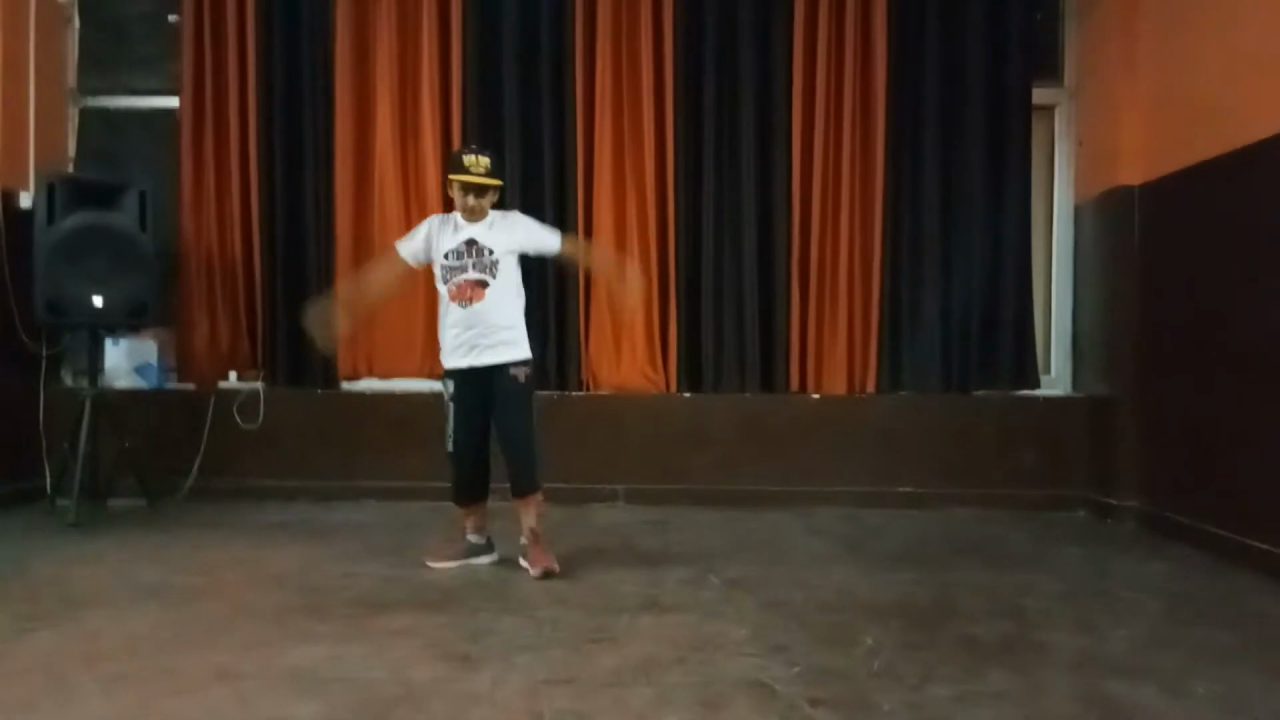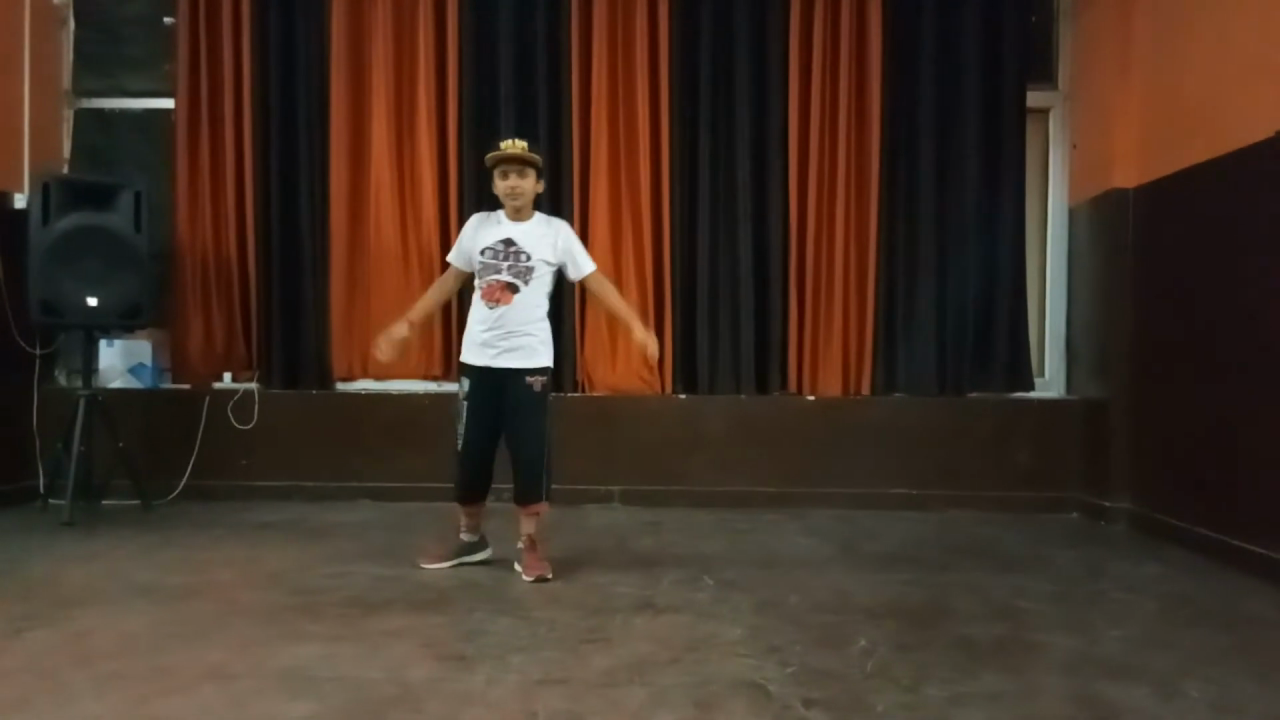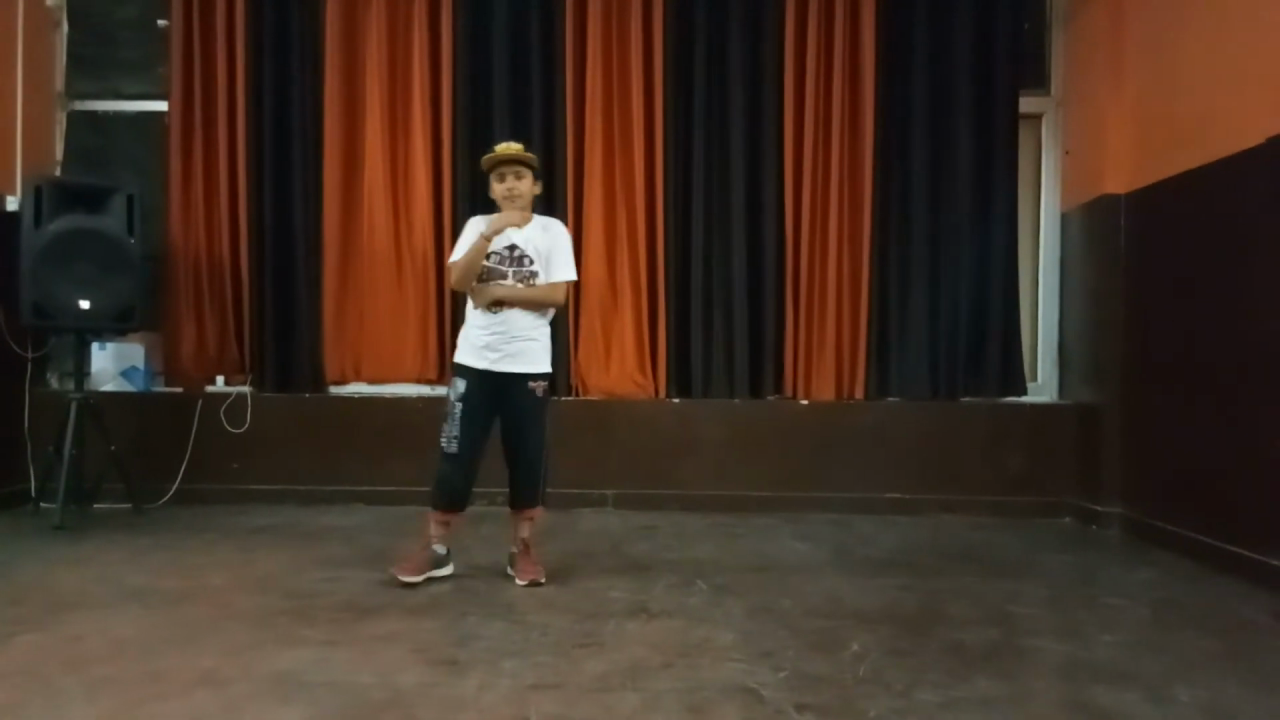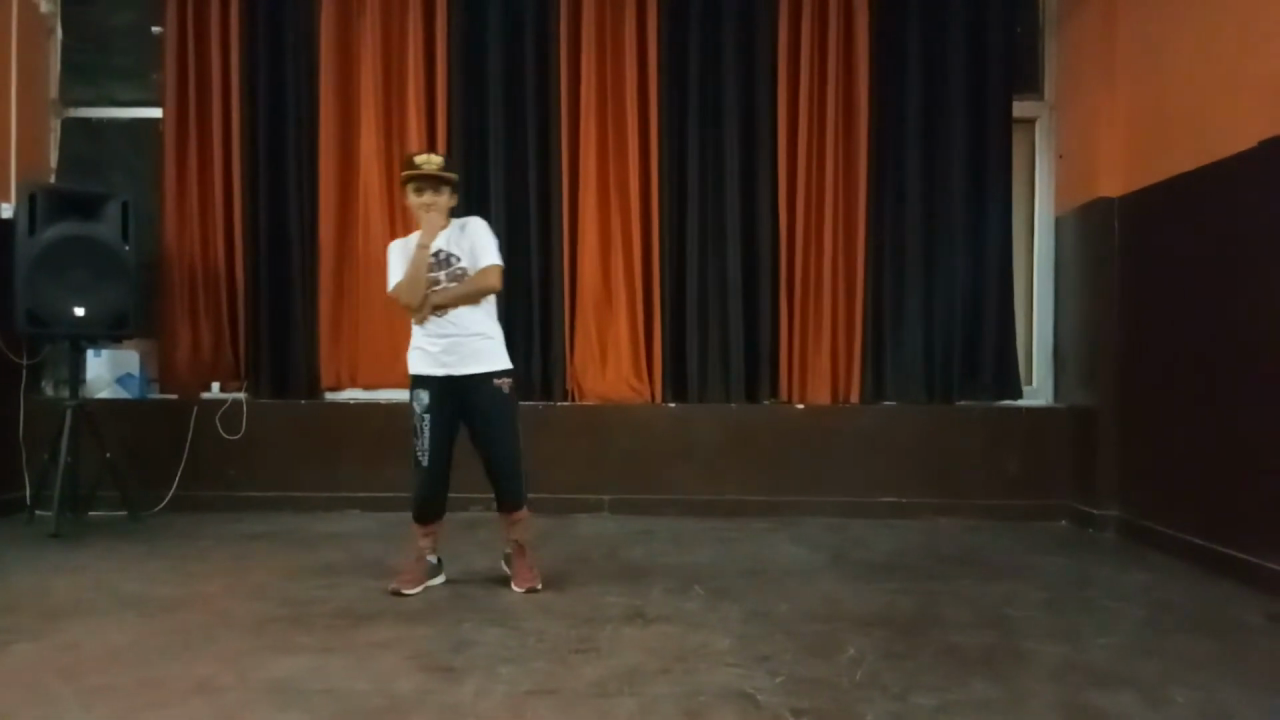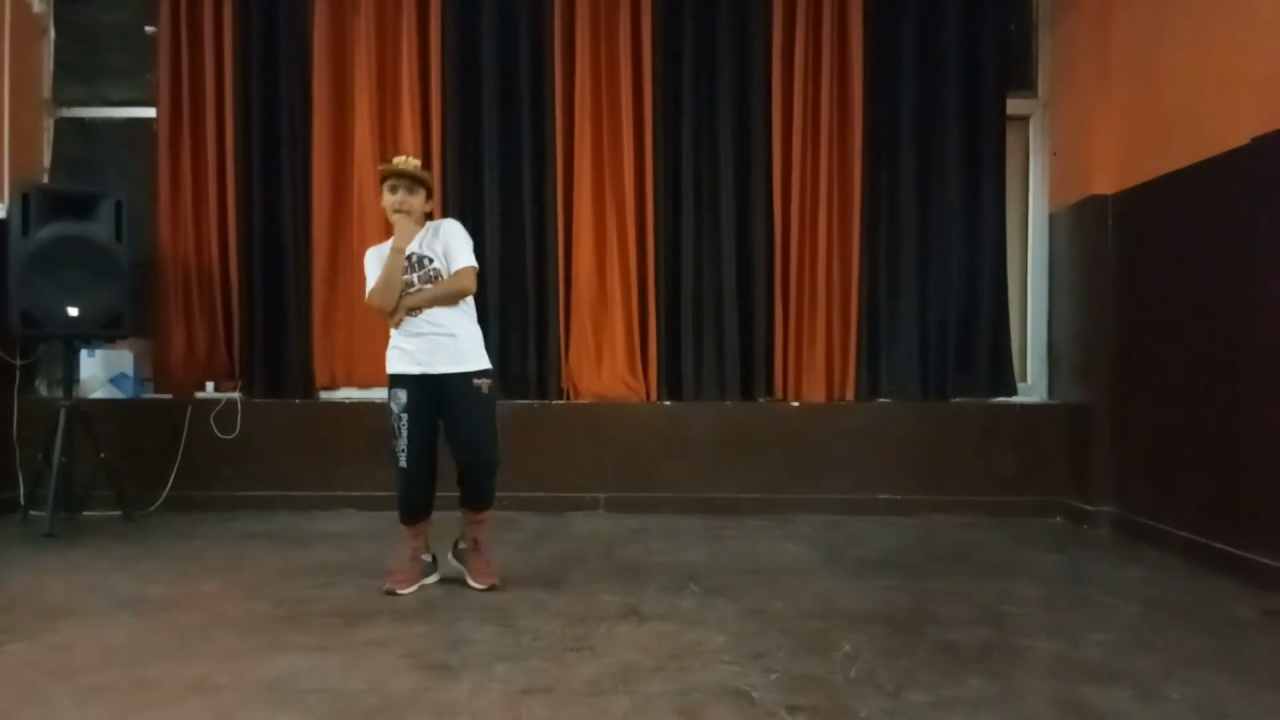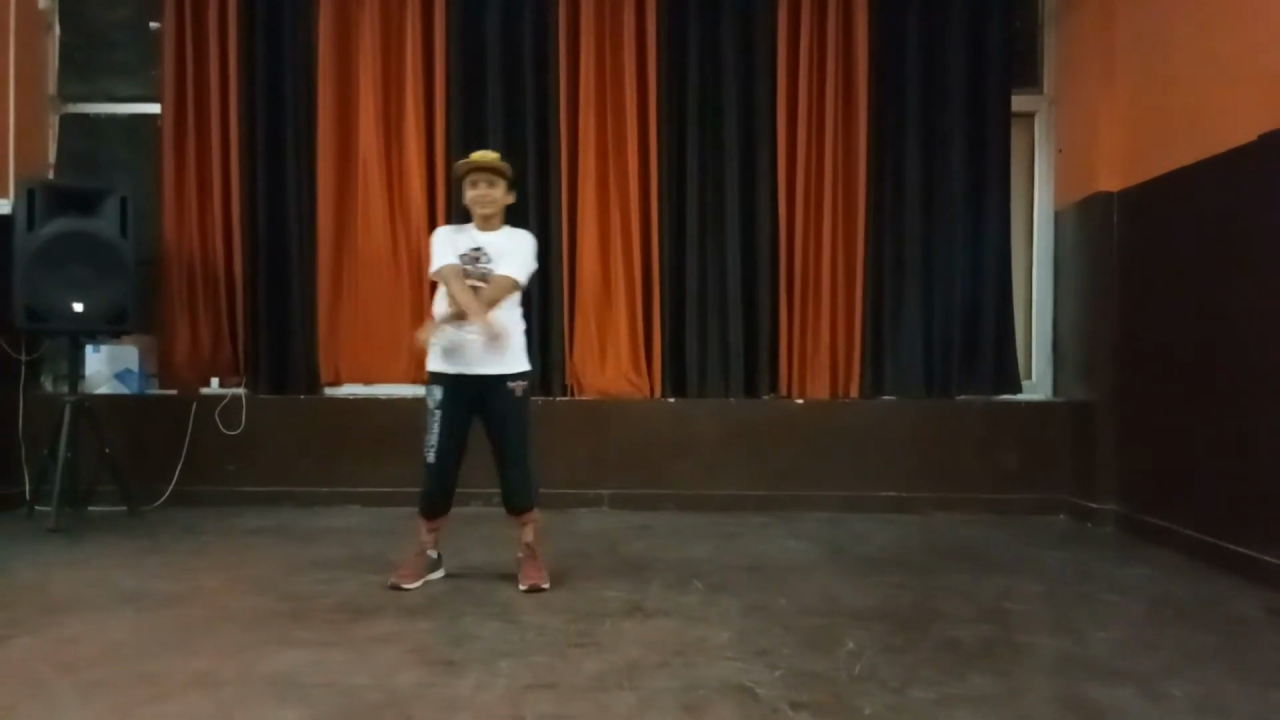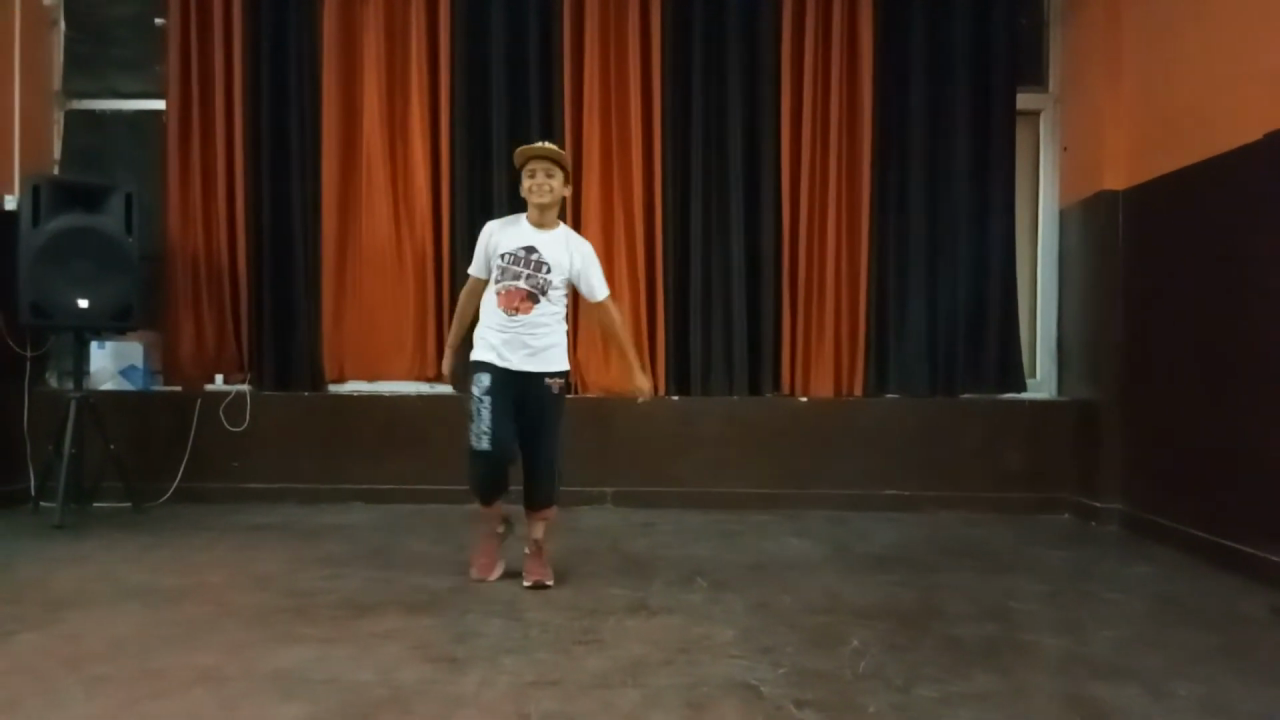
dt=0.5s
person 1, frame 1
left shoulder: (515, 224)
right shoulder: (435, 228)
left elbow: (567, 247)
right elbow: (393, 267)
left wrist: (616, 271)
right wrist: (346, 303)
left hip: (509, 358)
right hip: (459, 362)
left knee: (520, 448)
right knee: (464, 454)
left ankle: (533, 541)
right ankle: (475, 537)
person 1, frame 2
left shoulder: (555, 231)
right shoulder: (478, 226)
left elbow: (594, 281)
right elbow: (450, 280)
left wrist: (634, 323)
right wrist: (407, 322)
left hip: (528, 361)
right hip: (477, 358)
left knee: (530, 454)
right knee: (471, 452)
left ankle: (529, 545)
right ankle: (471, 537)
person 1, frame 3
left shoulder: (553, 231)
right shoulder: (477, 226)
left elbow: (557, 295)
right elbow: (459, 281)
left wrist: (499, 292)
right wrist: (490, 233)
left hip: (528, 365)
right hip: (474, 361)
left knee: (527, 460)
right knee: (457, 455)
left ankle: (522, 550)
right ankle: (436, 547)
person 1, frame 4
left shoulder: (473, 228)
right shoulder: (400, 249)
left elbow: (490, 281)
right elbow: (408, 300)
left wrist: (433, 299)
right wrist: (426, 240)
left hip: (488, 365)
right hip: (430, 370)
left knee: (504, 461)
right knee: (430, 466)
left ankle: (518, 551)
right ankle: (426, 557)
person 1, frame 5
left shoulder: (448, 231)
right shoulder: (377, 254)
left elbow: (465, 284)
right elbow: (383, 305)
left wrist: (409, 303)
right wrist: (398, 244)
left hip: (465, 365)
right hip: (409, 371)
left knee: (479, 459)
right knee: (412, 467)
left ankle: (472, 545)
right ankle: (419, 556)
person 1, frame 6
left shoulder: (520, 241)
right shoulder: (446, 237)
left elbow: (497, 293)
right elbow: (450, 284)
left wrist: (439, 325)
right wrist: (474, 309)
left hip: (506, 371)
right hip: (448, 368)
left knee: (515, 463)
right knee: (439, 463)
left ankle: (530, 553)
right ankle: (427, 552)
person 1, frame 7
left shoulder: (577, 248)
right shoulder: (495, 232)
left elbow: (605, 309)
right elbow: (473, 291)
left wrist: (635, 369)
right wrist: (450, 349)
left hip: (546, 368)
right hip: (491, 360)
left knee: (542, 462)
right knee: (489, 451)
left ankle: (536, 549)
right ankle: (493, 529)
